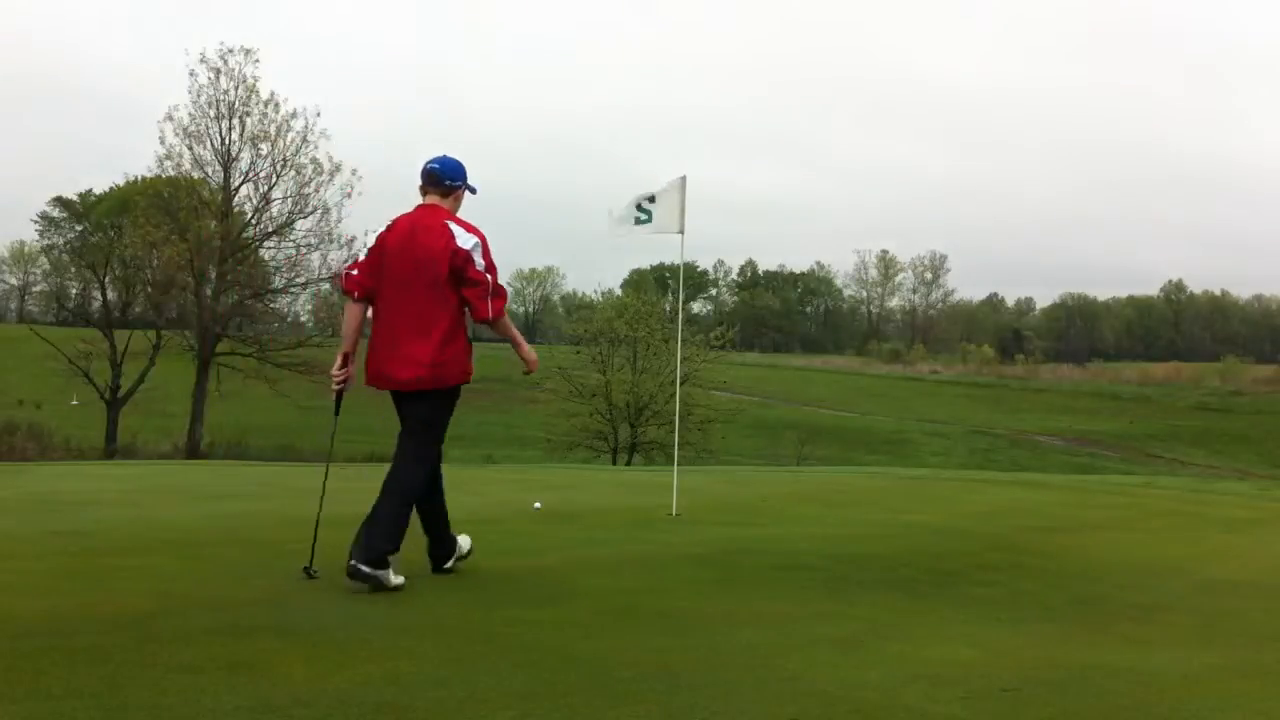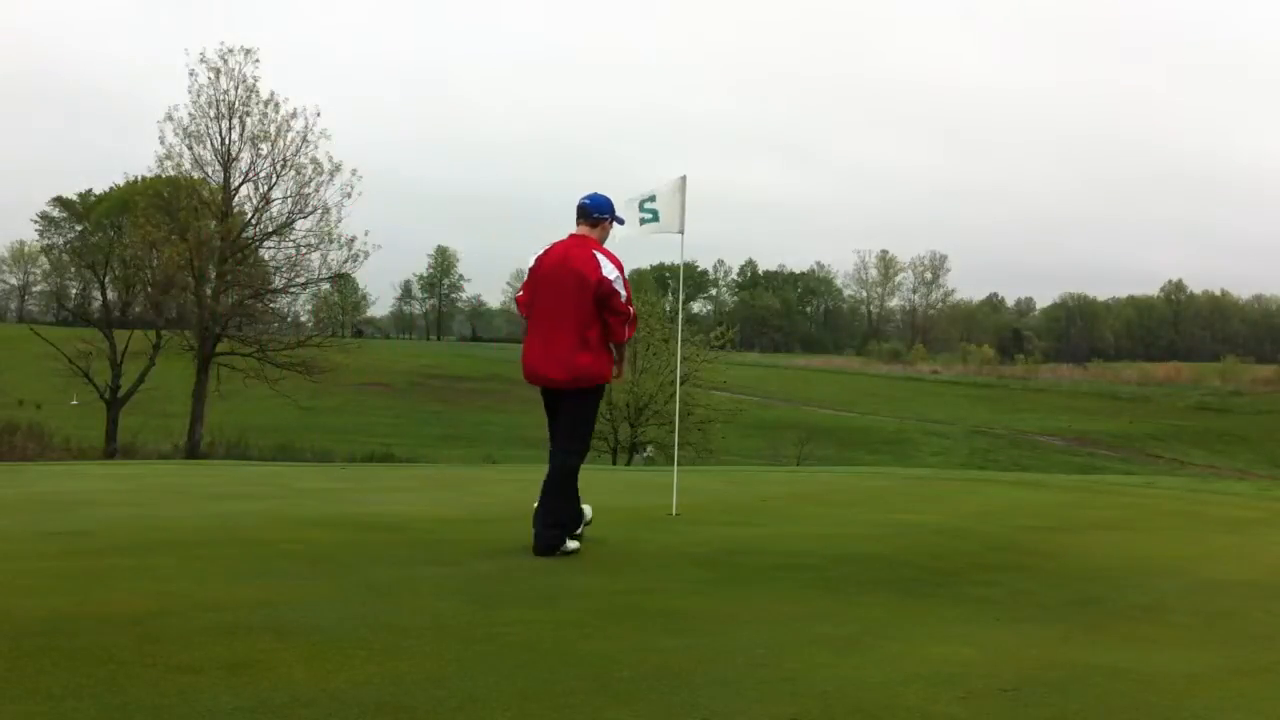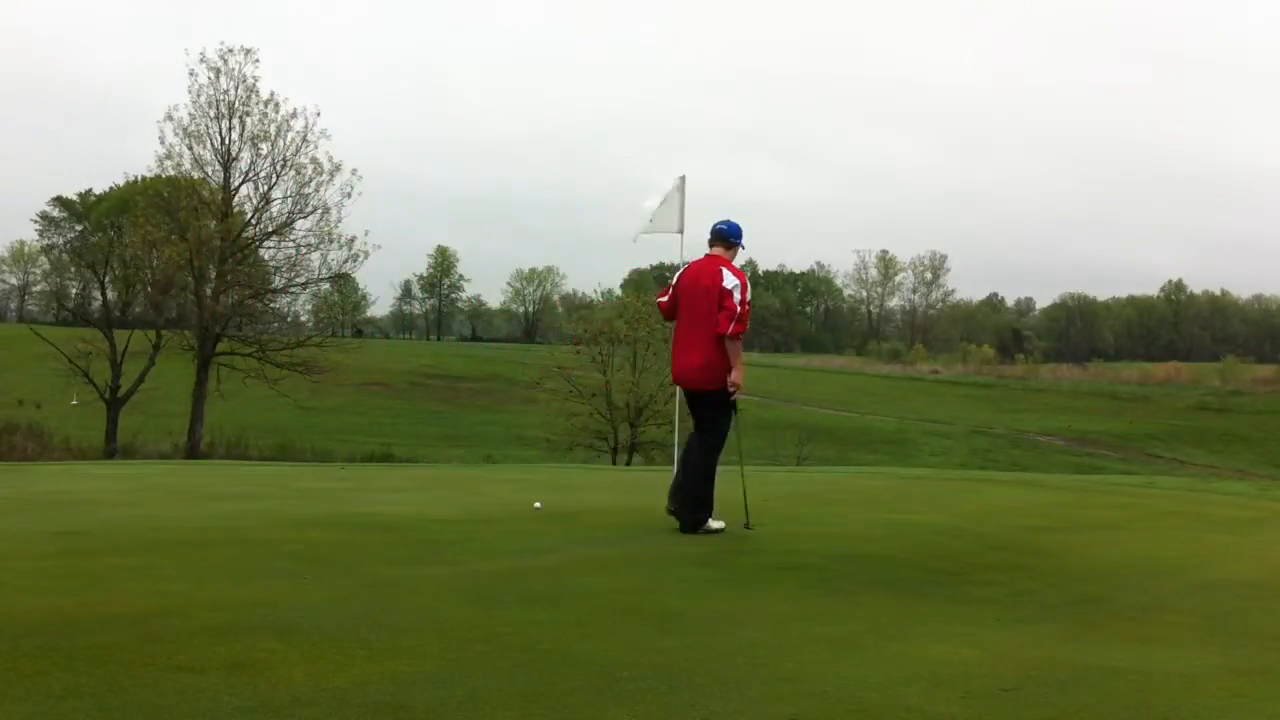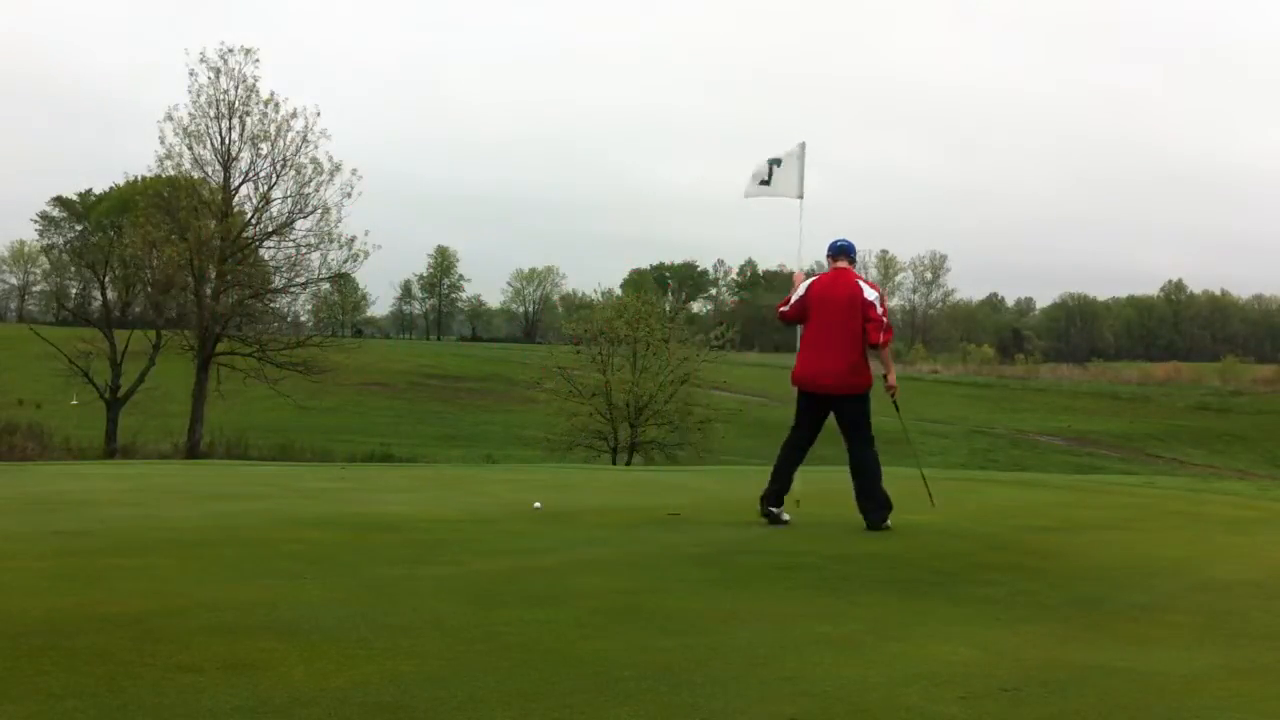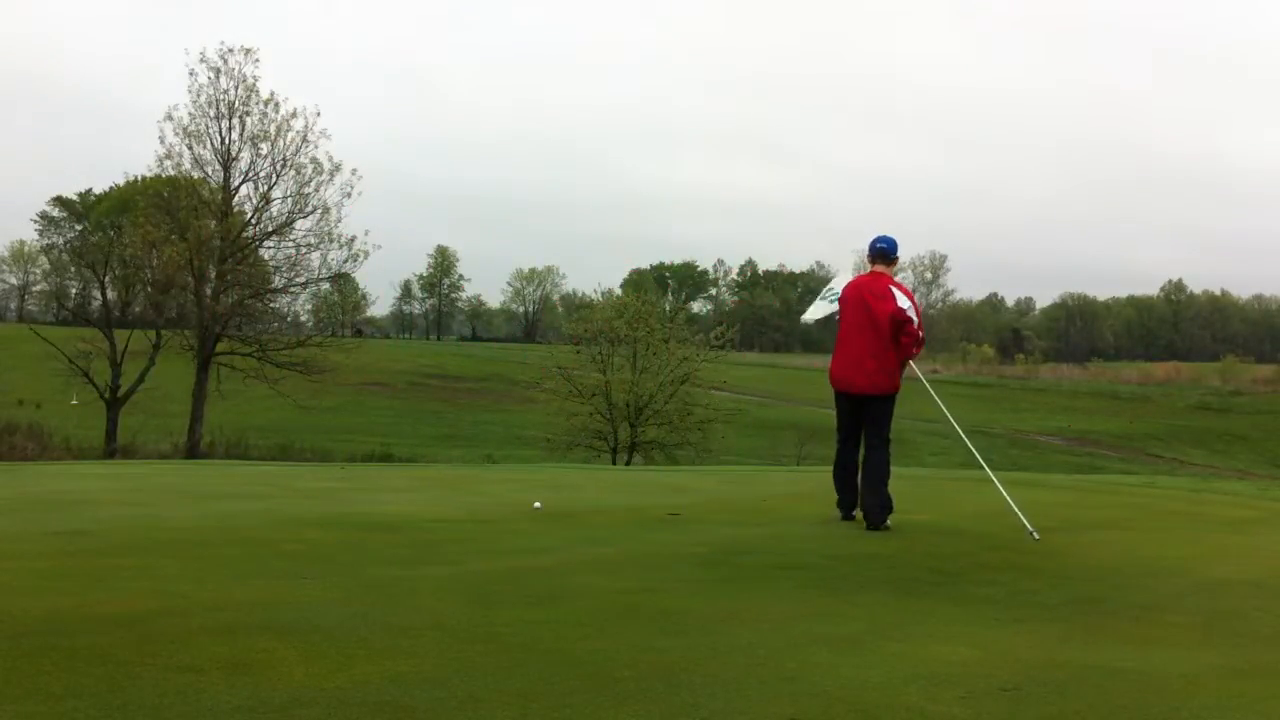
dt=1s
person 1, frame 1
left shoulder: (389, 232)
right shoulder: (464, 236)
left elbow: (357, 294)
right elbow: (488, 303)
left wrist: (346, 354)
right wrist: (521, 345)
left hip: (392, 364)
right hip: (438, 366)
left knee: (421, 449)
right knee: (416, 457)
left ankle: (444, 548)
right ankle: (370, 556)
person 1, frame 2
left shoulder: (544, 256)
right shoulder: (605, 263)
left elbow: (525, 306)
right elbow: (620, 322)
right wrist: (620, 360)
left hip: (544, 365)
right hip: (584, 368)
left knee: (562, 440)
right knee: (571, 447)
left ankle: (569, 514)
right ankle: (549, 535)
person 1, frame 3
left shoulder: (685, 272)
right shoulder: (732, 277)
left elbow: (665, 307)
right elbow: (732, 327)
left wrist: (690, 311)
right wrist: (737, 369)
left hip: (686, 369)
right hip: (716, 372)
left knee: (702, 433)
right knee: (711, 440)
left ankle: (682, 499)
right ankle: (694, 516)
person 1, frame 4
left shoulder: (811, 285)
right shoulder: (866, 289)
left elbow: (786, 315)
right elbow: (879, 336)
left wrist: (798, 286)
right wrist: (890, 371)
left hip: (811, 378)
right hip: (850, 380)
left knee: (798, 439)
right knee: (861, 446)
left ankle: (772, 502)
right ankle: (876, 514)
person 1, frame 5
left shoulder: (849, 288)
right shoulder: (901, 297)
right elbow: (911, 345)
right wrist: (900, 365)
left hip: (845, 378)
right hip: (880, 381)
left knee: (847, 443)
right knee: (876, 447)
left ankle: (847, 506)
right ankle: (875, 513)
